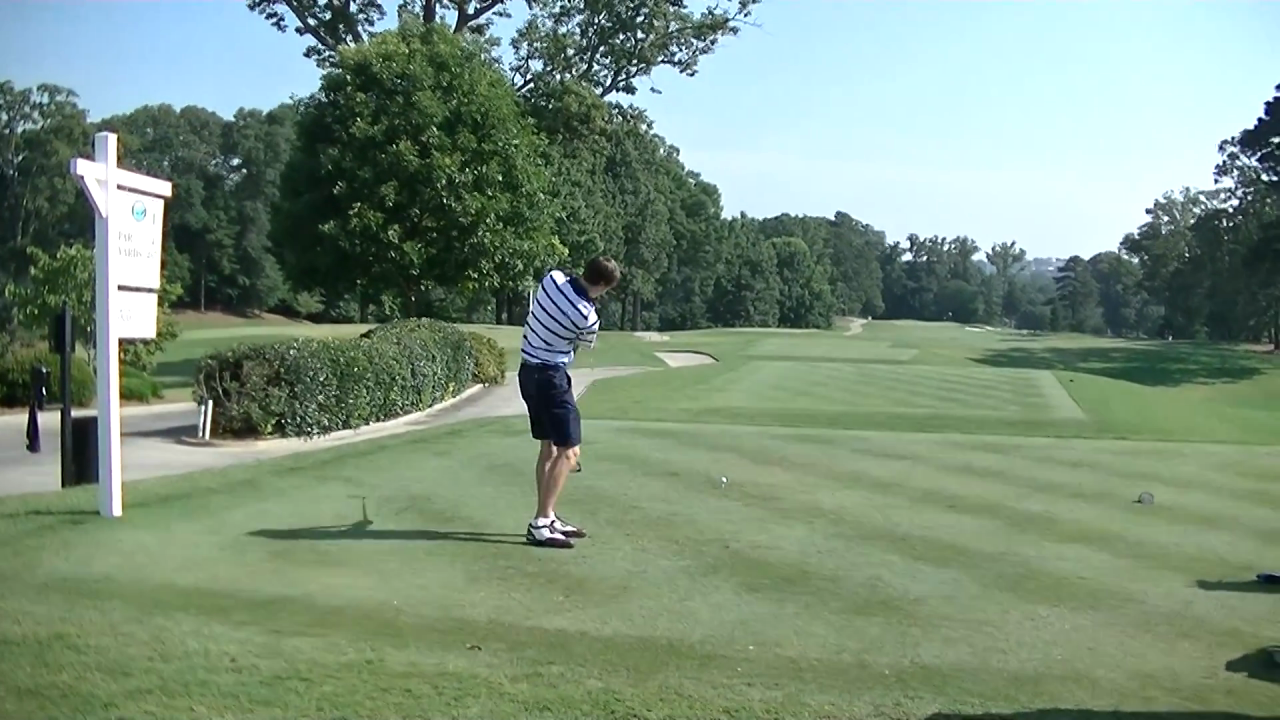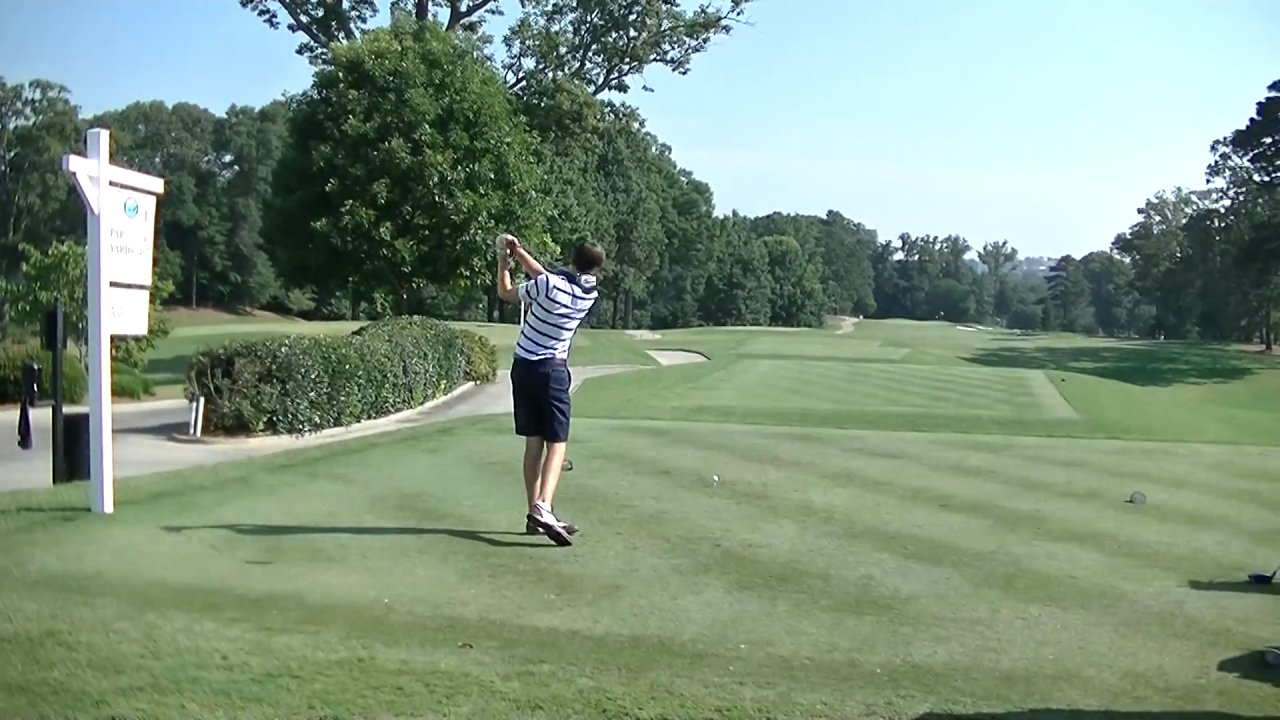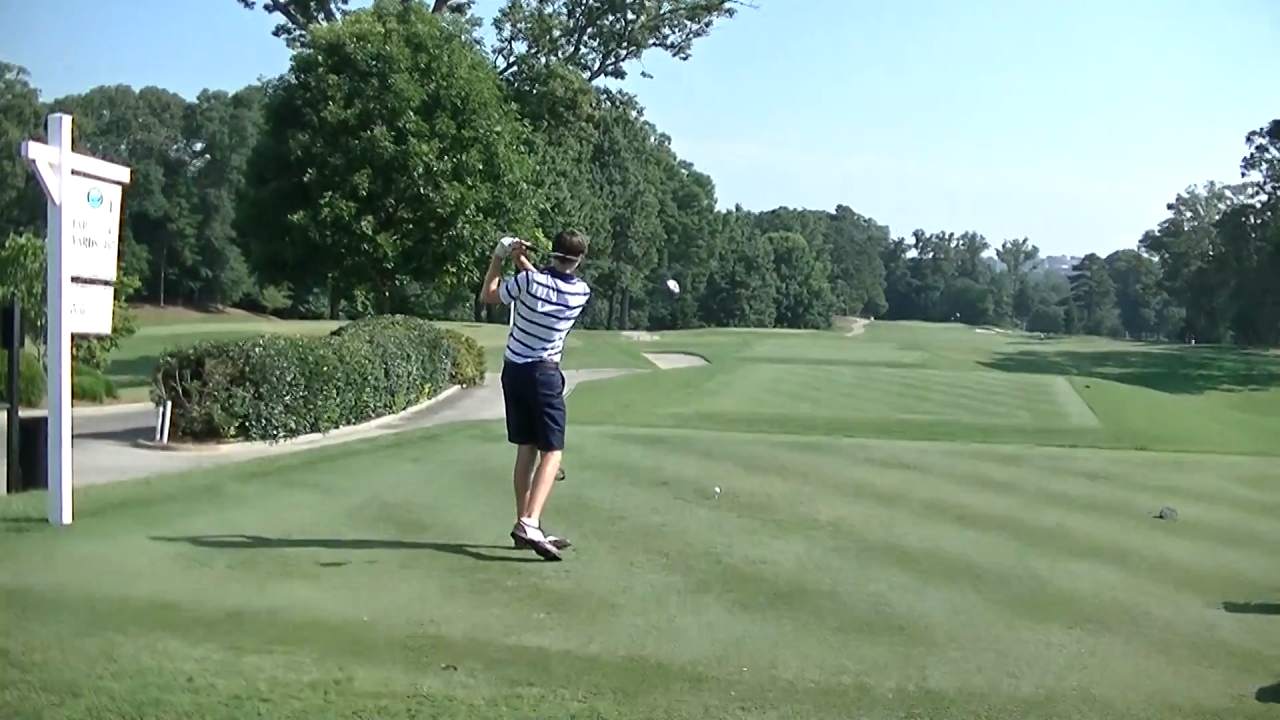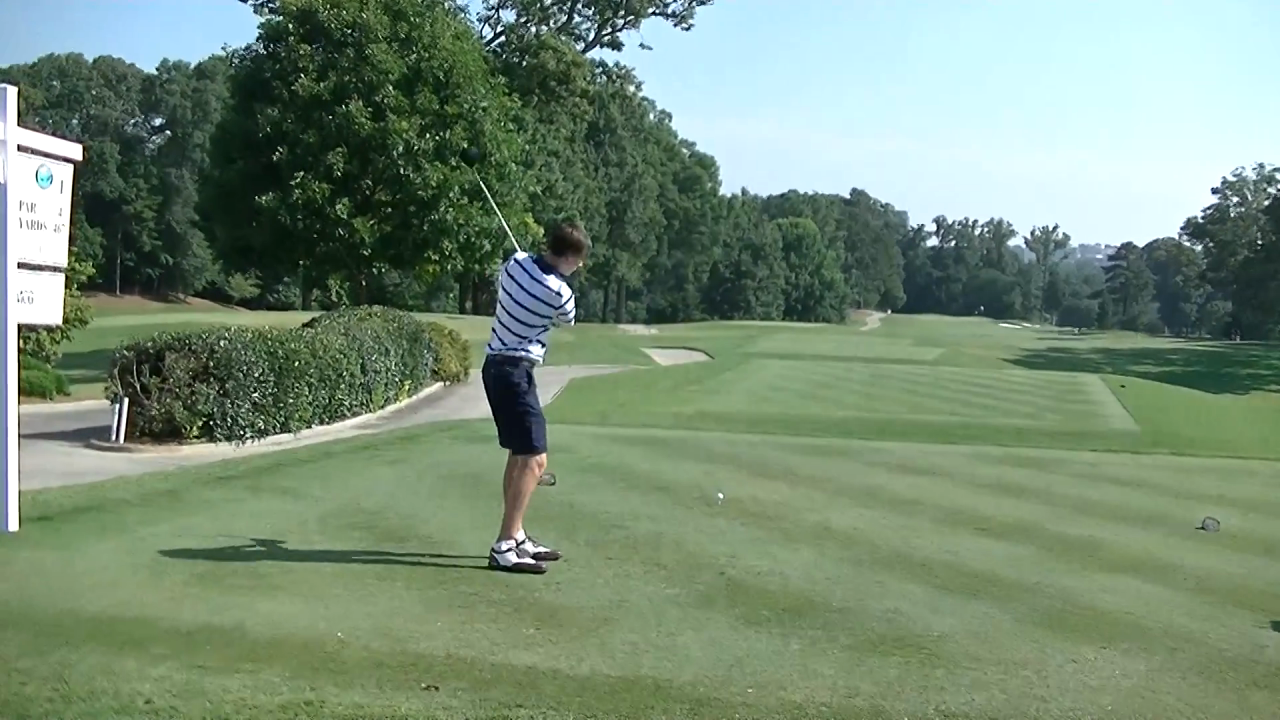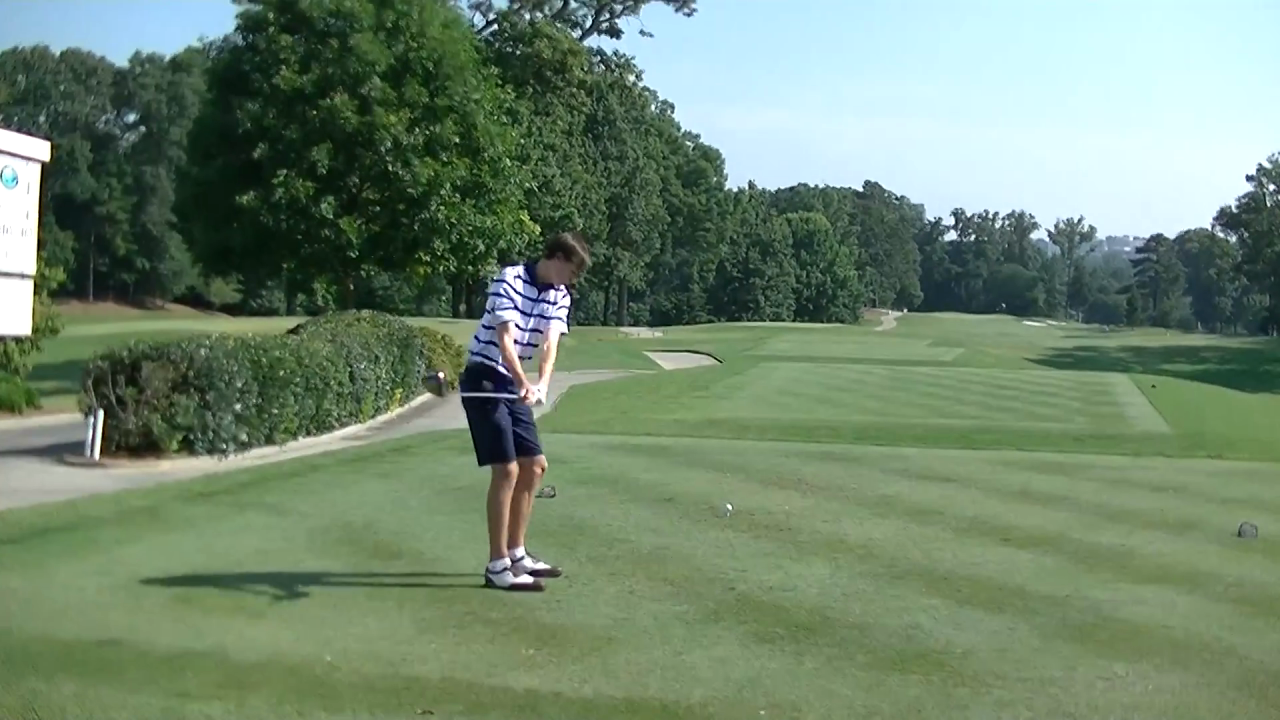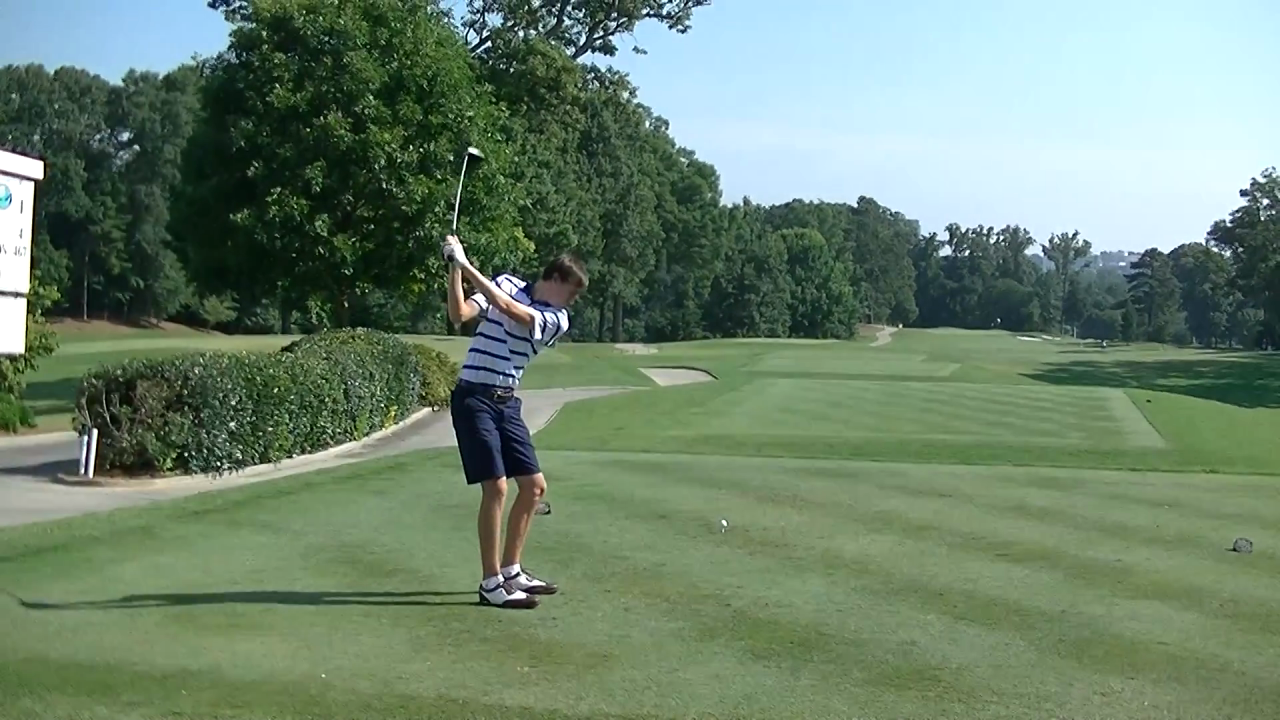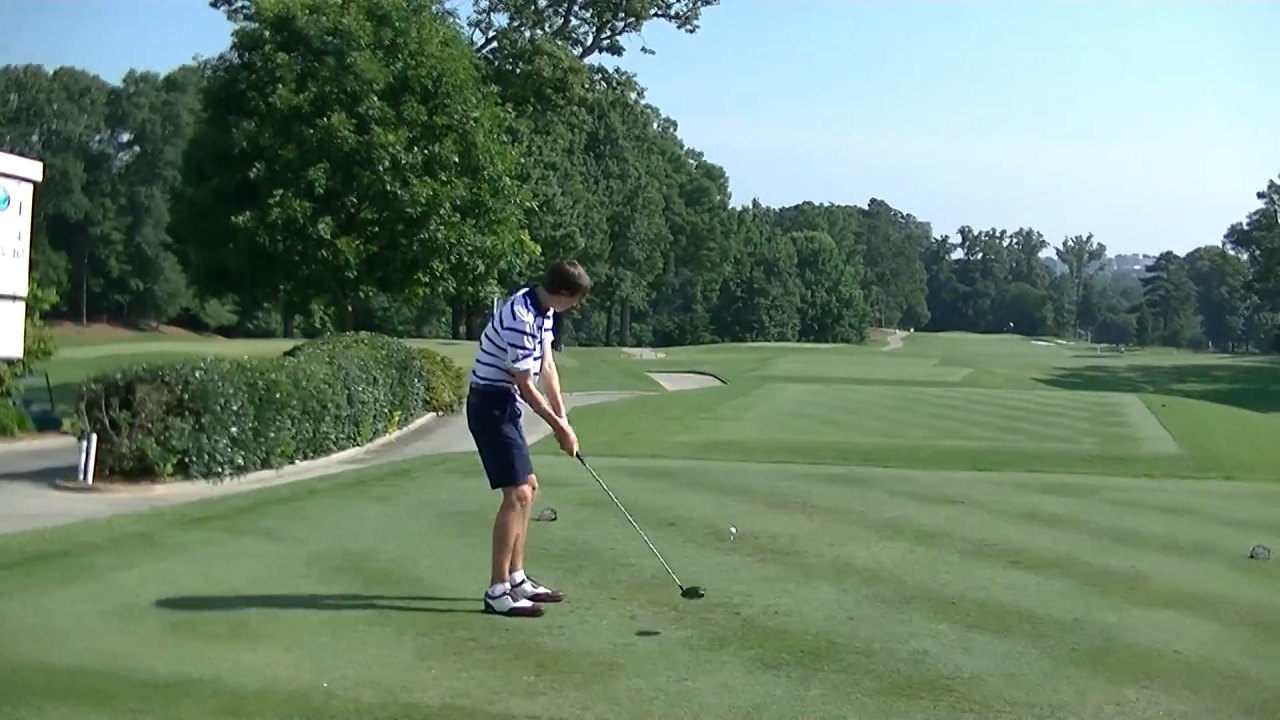
dt=0.4s
person 1, frame 1
left shoulder: (554, 278)
right shoulder: (587, 317)
left hip: (531, 371)
right hip: (550, 377)
left knee: (550, 446)
right knee: (569, 451)
left ankle: (547, 517)
right ankle: (539, 524)
person 1, frame 2
left shoulder: (547, 284)
right shoulder: (589, 296)
left elbow: (506, 294)
left wrist: (503, 259)
right wrist: (518, 251)
left hip: (522, 367)
right hip: (551, 371)
left knee: (534, 442)
right knee: (556, 445)
left ankle: (536, 512)
right ankle: (543, 508)
person 1, frame 3
left shoulder: (527, 281)
right shoulder: (582, 293)
left elbow: (487, 297)
left wrist: (499, 257)
right wrist: (521, 259)
left hip: (513, 371)
right hip: (544, 374)
left knee: (526, 450)
right knee: (551, 453)
left ankle: (526, 524)
right ankle: (529, 524)
person 1, frame 4
left shoulder: (517, 262)
right shoulder: (561, 294)
right elbow: (565, 323)
left hip: (495, 366)
right hip: (515, 373)
left knee: (518, 455)
right knee: (534, 460)
left ankle: (516, 538)
right ankle: (503, 547)
person 1, frame 5
left shoulder: (560, 298)
right shoulder: (509, 280)
left elbow: (550, 345)
right elbow: (503, 340)
left wrist: (540, 384)
right wrist: (521, 381)
left hip: (515, 387)
right hip: (484, 380)
left knee: (534, 466)
right knee: (506, 469)
person 1, frame 6
left shoulder: (557, 320)
right shoulder: (506, 283)
left elbow: (510, 309)
right elbow: (459, 315)
right wrist: (455, 268)
left hip: (506, 403)
right hip: (473, 398)
left knee: (534, 486)
right knee: (496, 487)
person 1, frame 7
left shoulder: (543, 309)
right shoulder: (521, 319)
left elbow: (548, 364)
right elbow: (526, 385)
left wrist: (561, 413)
right wrist: (558, 426)
left hip: (505, 404)
right hip: (492, 404)
left knee: (527, 487)
right knee: (518, 494)
